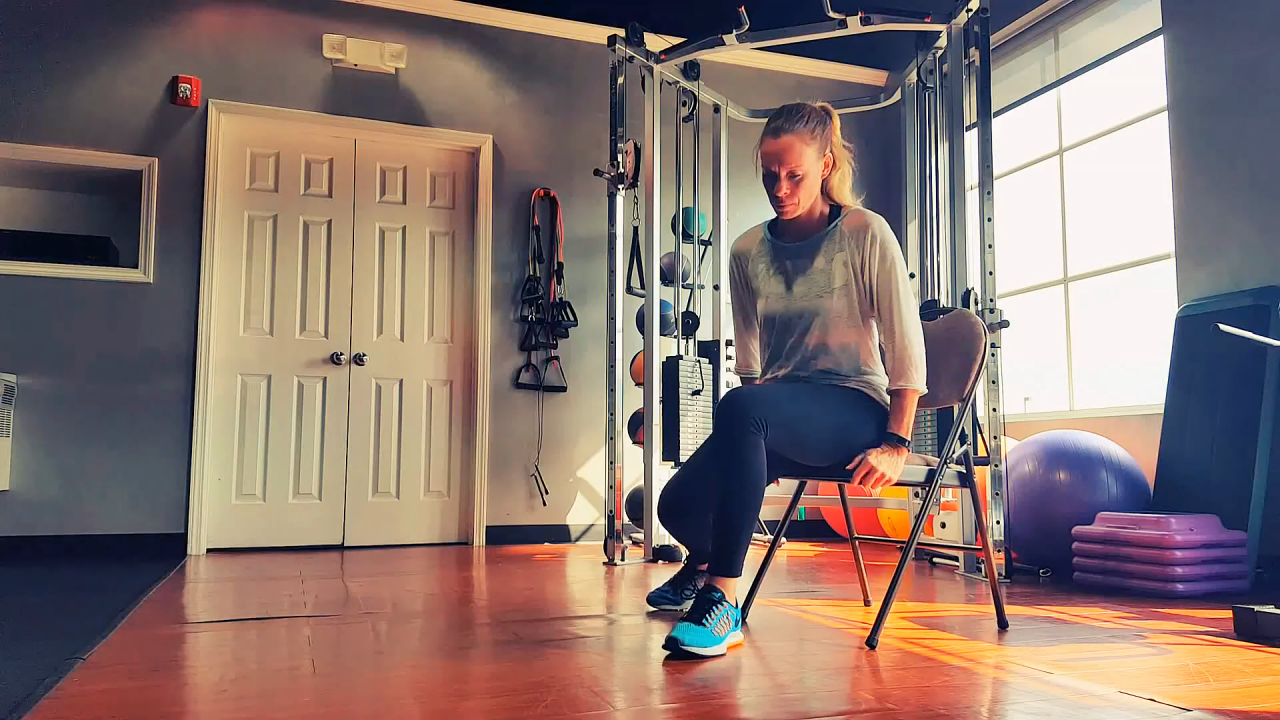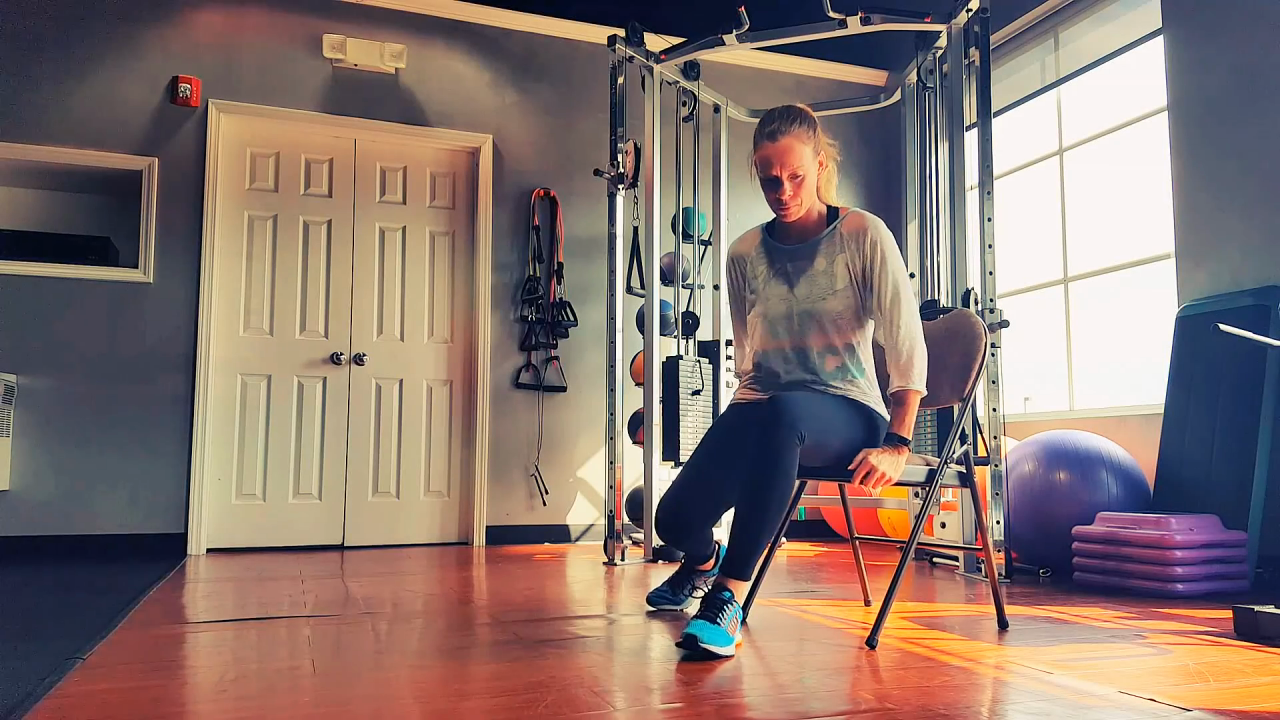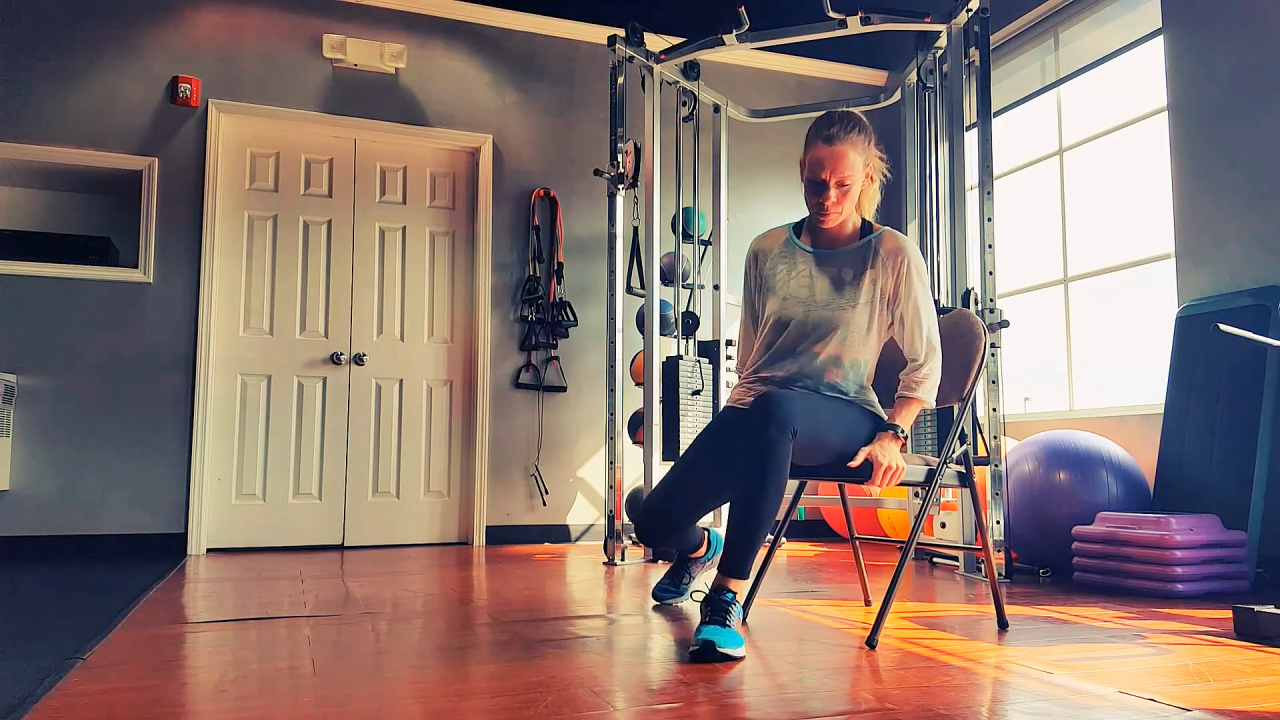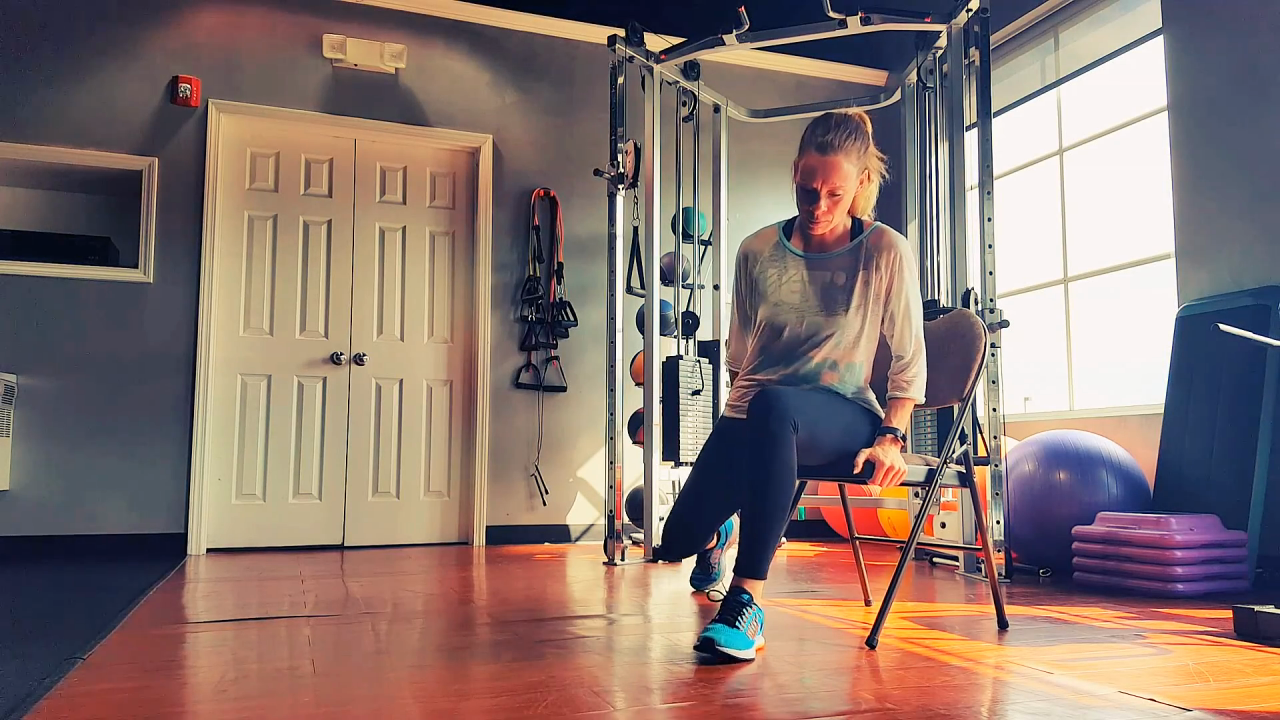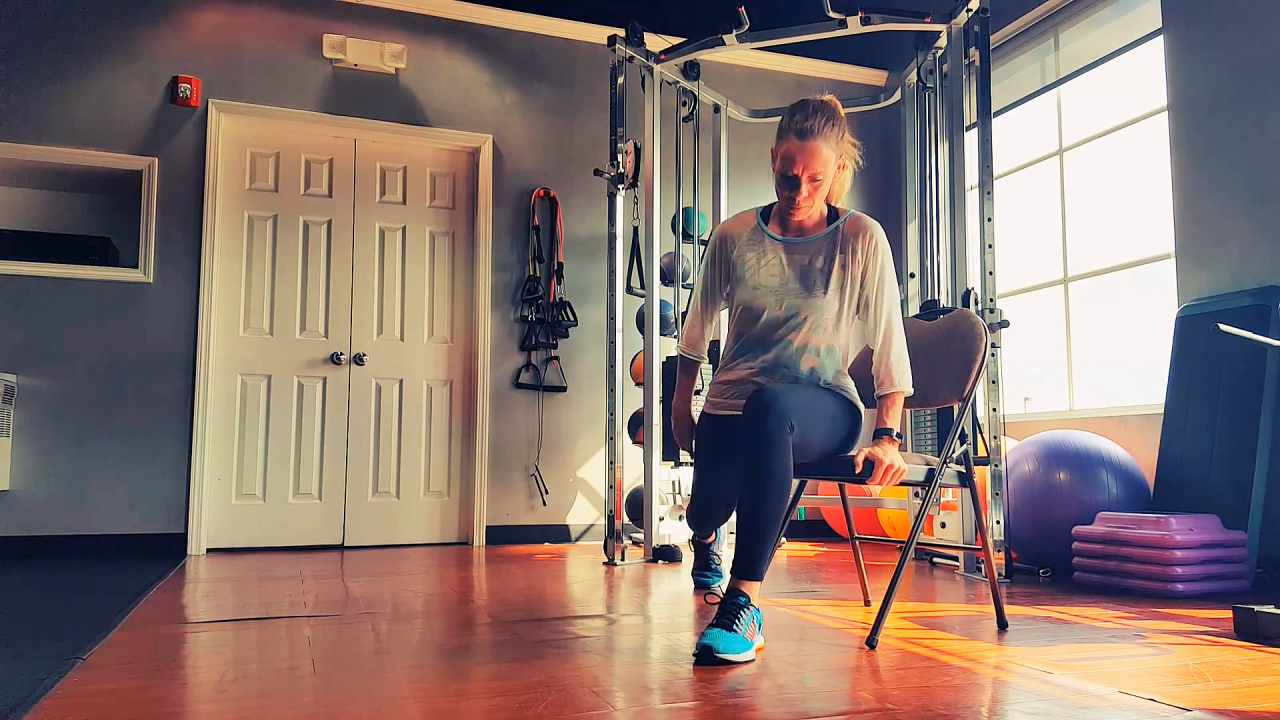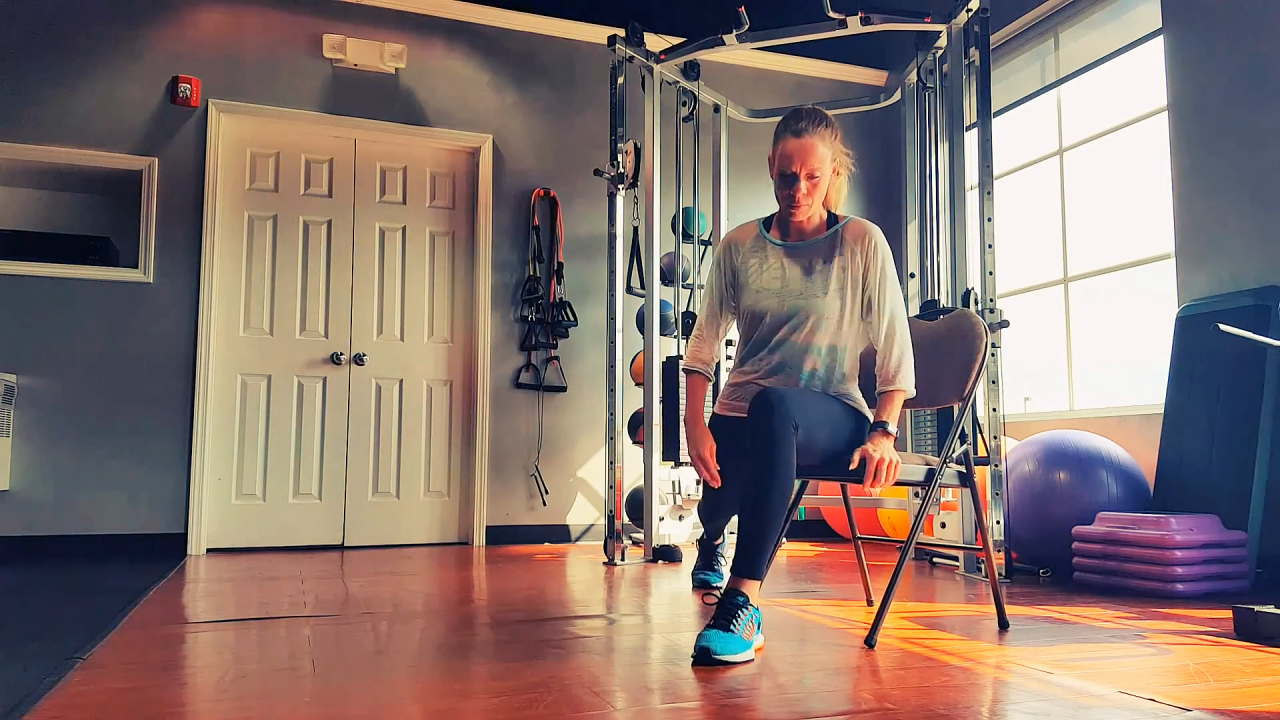
dt=0.4s
person 1, frame 1
left shoulder: (866, 234)
right shoulder: (748, 250)
left elbow: (906, 345)
left wrist: (895, 443)
right wrist: (761, 435)
left hip: (855, 409)
right hip: (778, 413)
left knee: (738, 406)
right knee: (677, 505)
left ankle: (721, 601)
right ankle: (706, 560)
person 1, frame 2
left shoulder: (864, 235)
right shoulder: (744, 253)
left elbow: (906, 344)
left wrist: (897, 443)
right wrist: (745, 434)
left hip: (845, 411)
right hip: (760, 405)
left knee: (783, 413)
right knee: (676, 518)
left ankle: (728, 598)
right ankle: (705, 562)
person 1, frame 3
left shoulder: (893, 254)
right shoulder: (767, 250)
left elbow: (925, 361)
left wrist: (892, 433)
right wrist: (740, 423)
left hip: (843, 418)
right hip: (754, 409)
left knee: (776, 411)
right knee: (655, 522)
left ankle: (728, 597)
right ankle: (701, 547)
person 1, frame 4
left shoulder: (886, 252)
right shoulder: (757, 250)
left elbow: (909, 359)
left wrist: (890, 436)
right wrist: (737, 417)
left hip: (841, 415)
right hip: (749, 415)
left knee: (772, 408)
right knee: (677, 542)
left ankle: (746, 602)
right ankle: (719, 534)
person 1, frame 5
left shoulder: (861, 238)
right shoulder: (733, 236)
left elbow: (888, 343)
right elbow: (697, 327)
left wrist: (888, 436)
right wrist: (681, 406)
left hip: (823, 408)
right hip: (731, 406)
left knee: (767, 406)
right knee: (704, 516)
left ankle: (743, 603)
right ankle: (710, 536)
person 1, frame 6
left shoulder: (862, 242)
right shoulder: (738, 246)
left elbow: (895, 347)
right elbow: (704, 341)
left wrist: (883, 431)
right wrist: (695, 424)
left hip: (831, 414)
right hip: (741, 414)
left knee: (773, 407)
left ankle: (742, 603)
right ankle: (713, 541)
